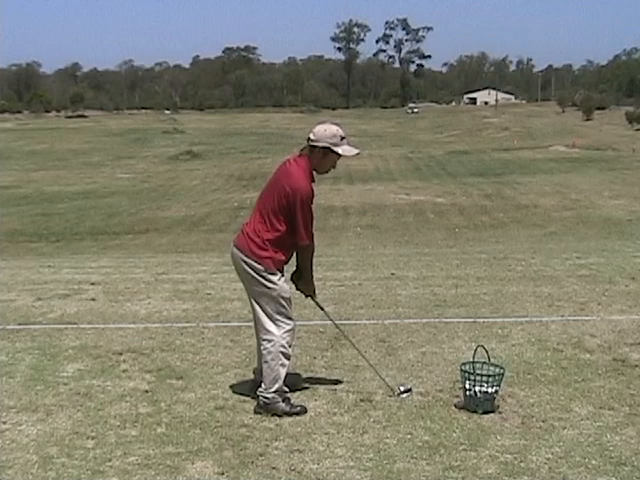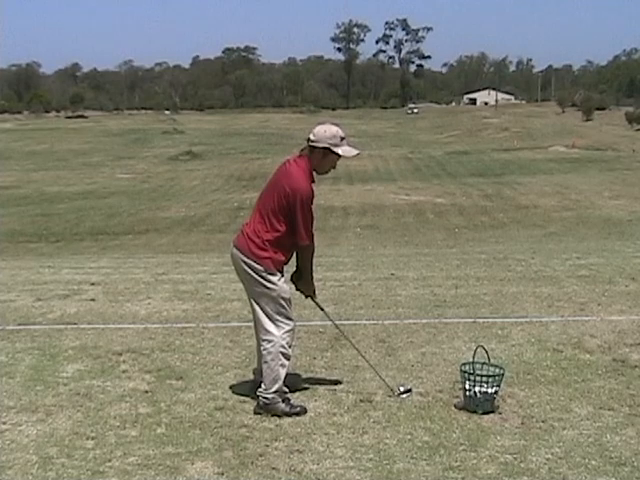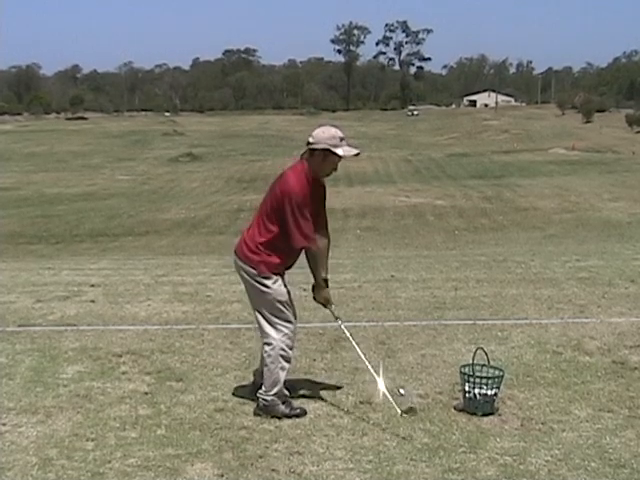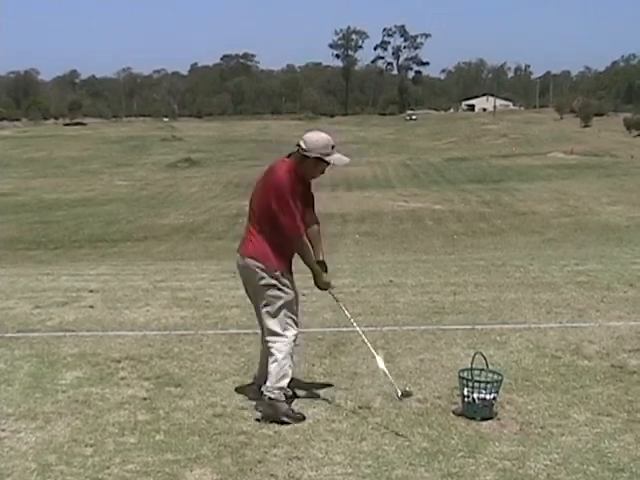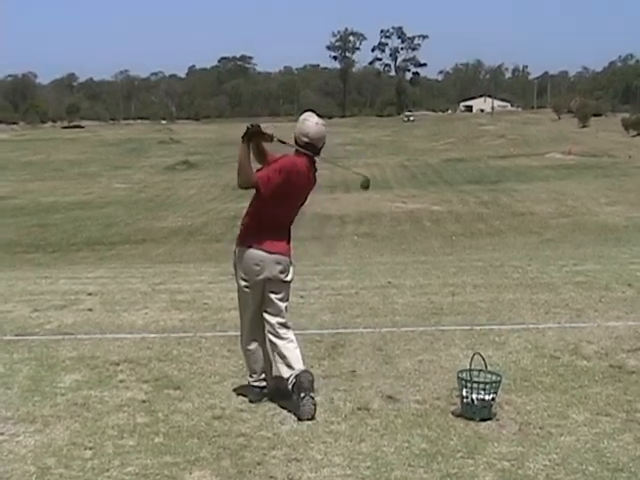
dt=1s
person 1, frame 1
left shoulder: (293, 165)
right shoulder: (301, 185)
right elbow: (305, 240)
left wrist: (299, 271)
right wrist: (306, 278)
left hip: (246, 248)
right hip: (261, 260)
left knee: (269, 323)
right knee: (280, 328)
left ankle: (266, 378)
right ankle: (270, 397)
person 1, frame 2
left shoulder: (293, 166)
right shoulder: (301, 186)
right elbow: (305, 240)
left wrist: (299, 272)
right wrist: (306, 278)
left hip: (246, 249)
right hip: (260, 260)
left knee: (268, 324)
right knee: (280, 328)
left ankle: (265, 378)
right ankle: (270, 397)
person 1, frame 3
left shoulder: (316, 184)
right shoulder: (294, 185)
left elbow: (321, 232)
right elbow: (307, 240)
left wrist: (324, 280)
right wrist: (320, 282)
left hip: (267, 261)
right hip: (259, 263)
left knee: (281, 326)
right knee: (282, 330)
left ankle: (265, 380)
right ankle: (270, 399)
person 1, frame 4
left shoulder: (297, 176)
right shoulder: (283, 178)
left elbow: (311, 223)
right elbow: (295, 235)
left wrist: (320, 260)
right wrist: (315, 271)
left hip: (250, 258)
right hip: (269, 264)
left knee: (272, 324)
right knee: (282, 331)
left ankle: (265, 382)
right ankle: (273, 399)
person 1, frame 5
left shoulder: (291, 166)
right shoulder: (308, 172)
left elbow: (245, 181)
right elbow: (267, 165)
left wrist: (247, 142)
right wrist: (256, 141)
left hip: (251, 252)
right hip: (279, 255)
left knee: (252, 325)
right knee: (278, 324)
left ankle: (259, 383)
right ankle: (297, 378)
